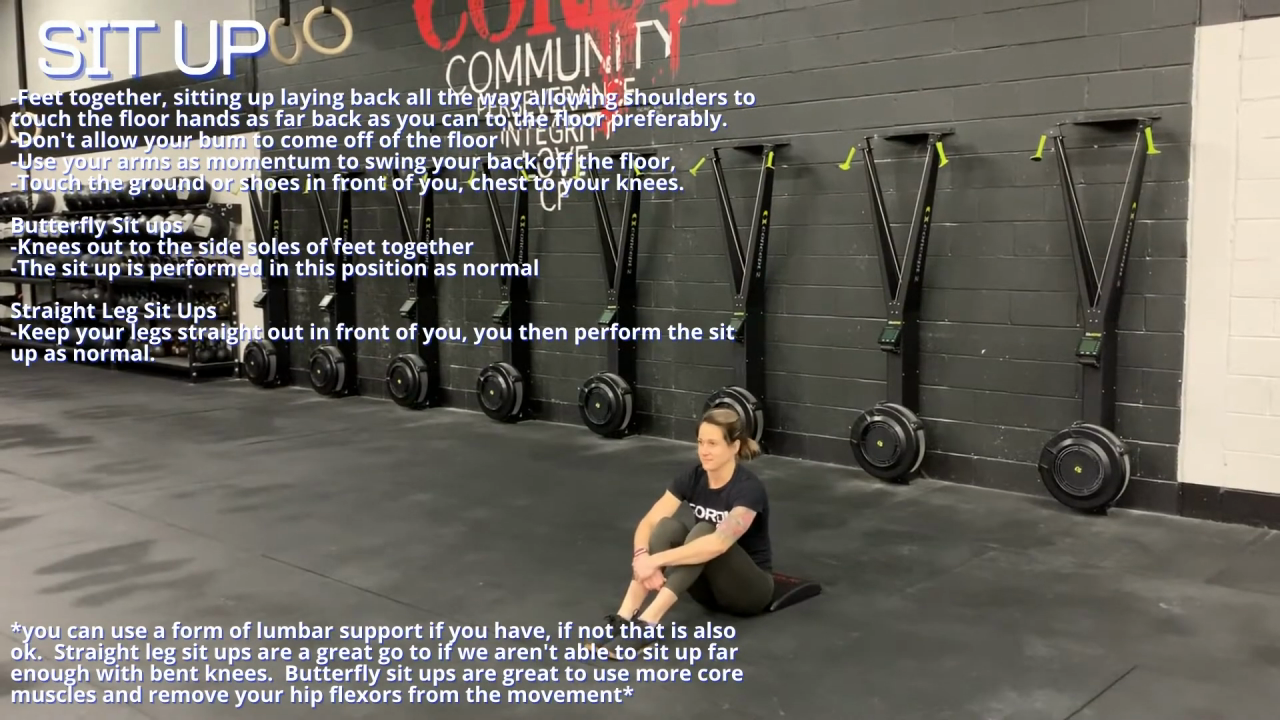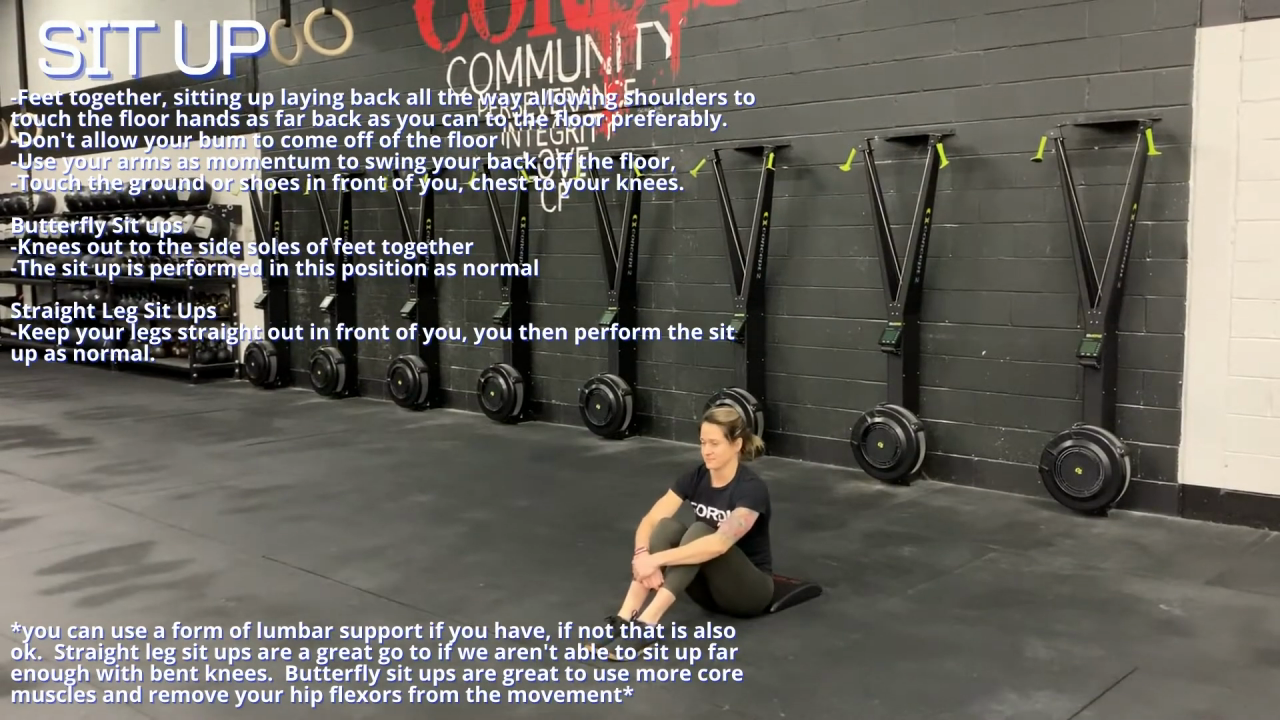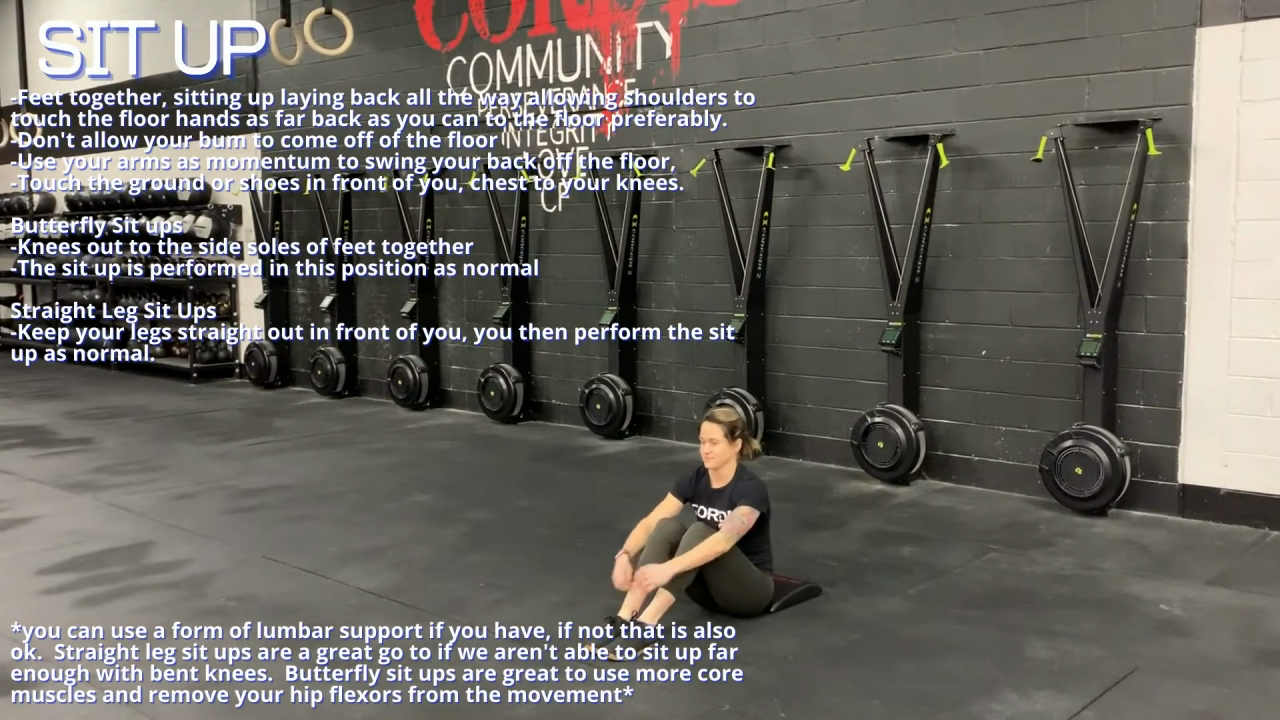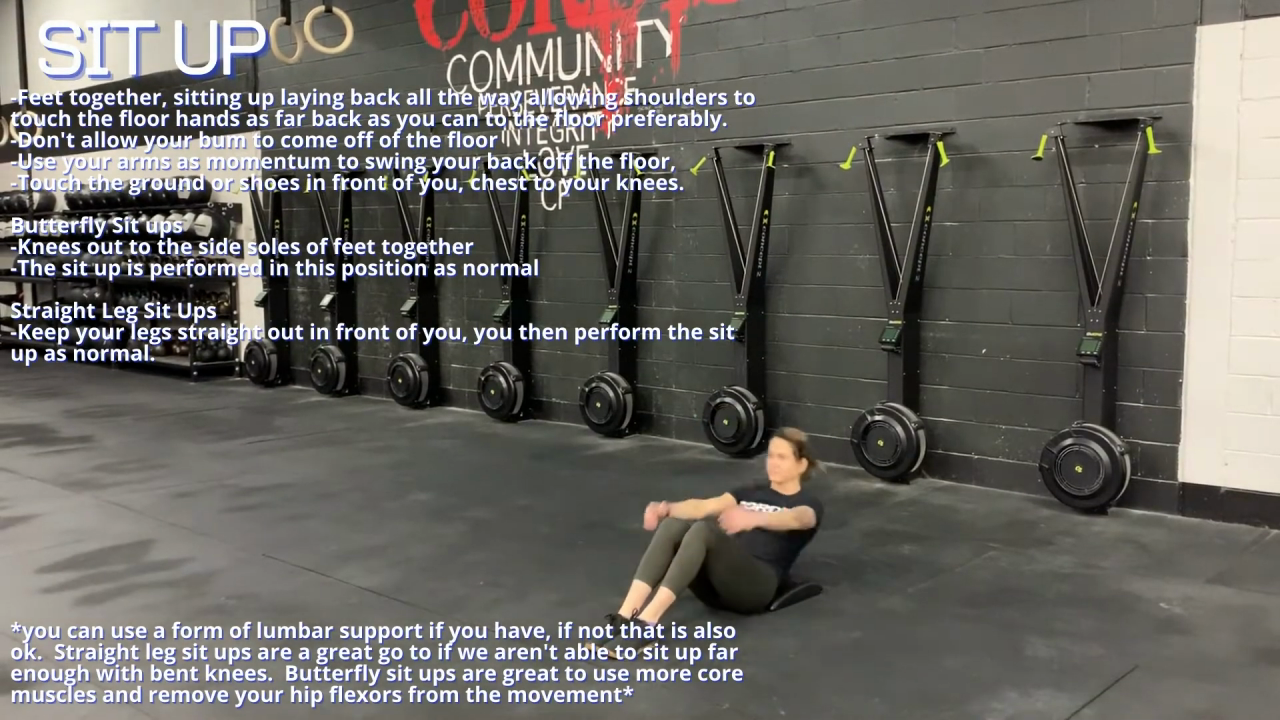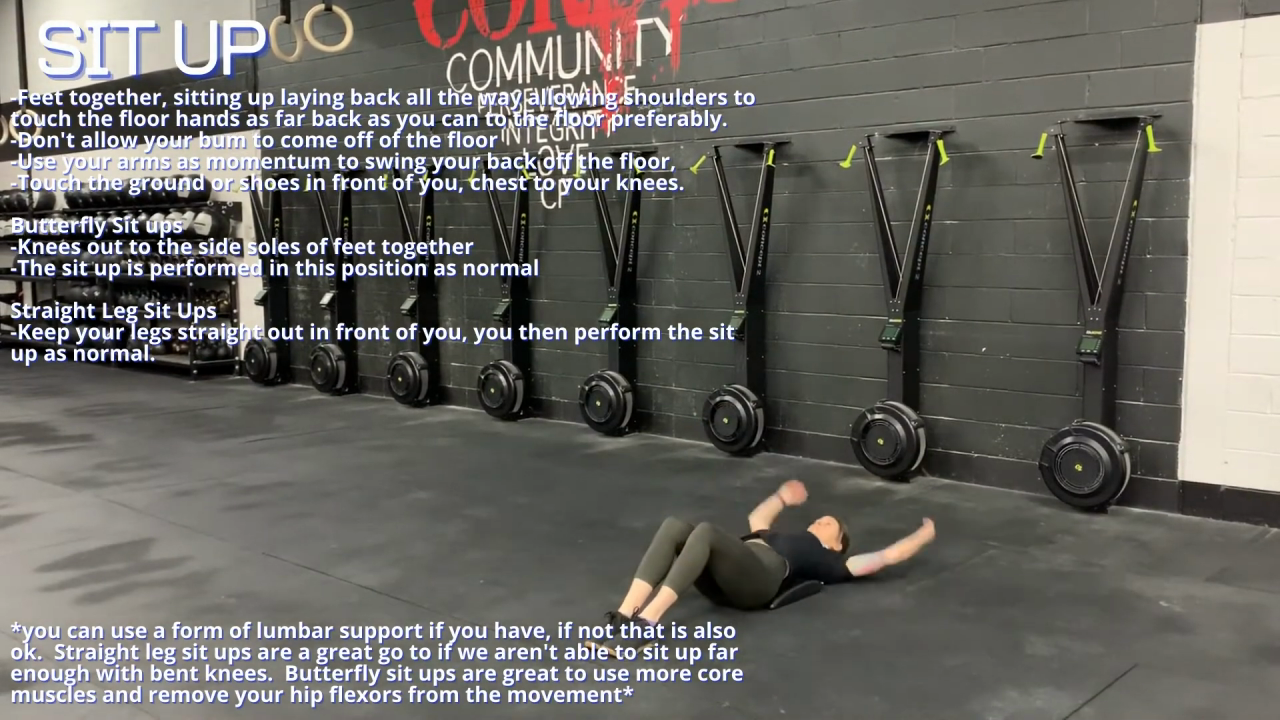
dt=0.5s
person 1, frame 1
left shoulder: (749, 488)
right shoulder: (692, 478)
left elbow: (719, 543)
right elbow: (648, 523)
left wrist: (656, 560)
right wrist: (642, 556)
left hip: (749, 587)
right hip: (708, 585)
left knee: (703, 532)
right knee: (668, 527)
left ankle: (647, 623)
right ankle: (624, 617)
person 1, frame 2
left shoulder: (752, 489)
right shoulder: (695, 478)
left elbow: (720, 543)
right elbow: (650, 521)
left wrist: (657, 560)
right wrist: (642, 554)
left hip: (749, 588)
right hip: (707, 586)
left knee: (699, 532)
right knee: (668, 526)
left ankle: (646, 624)
right ankle: (624, 619)
person 1, frame 3
left shoulder: (751, 489)
right shoulder: (695, 480)
left elbow: (724, 541)
right elbow: (651, 522)
left wrist: (669, 568)
right wrist: (624, 556)
left hip: (749, 587)
right hip: (710, 585)
left knee: (699, 532)
right knee: (668, 526)
left ankle: (645, 626)
right ankle: (623, 620)
person 1, frame 4
left shoulder: (808, 506)
right shoulder: (752, 493)
left elbow: (791, 519)
right elbow: (704, 507)
left wrist: (755, 518)
right wrist: (666, 509)
left hip: (757, 584)
right hip: (716, 584)
left knee: (702, 531)
right knee: (673, 526)
left ankle: (646, 624)
right ankle: (624, 619)
person 1, frame 5
left shoulder: (828, 561)
right shoulder: (783, 537)
left elbow: (885, 557)
right elbow: (755, 520)
left wrist: (922, 535)
right wrist: (781, 498)
left hip: (758, 581)
right hip: (723, 576)
left knee: (705, 533)
right knee: (674, 527)
left ankle: (646, 623)
right ankle: (623, 617)
